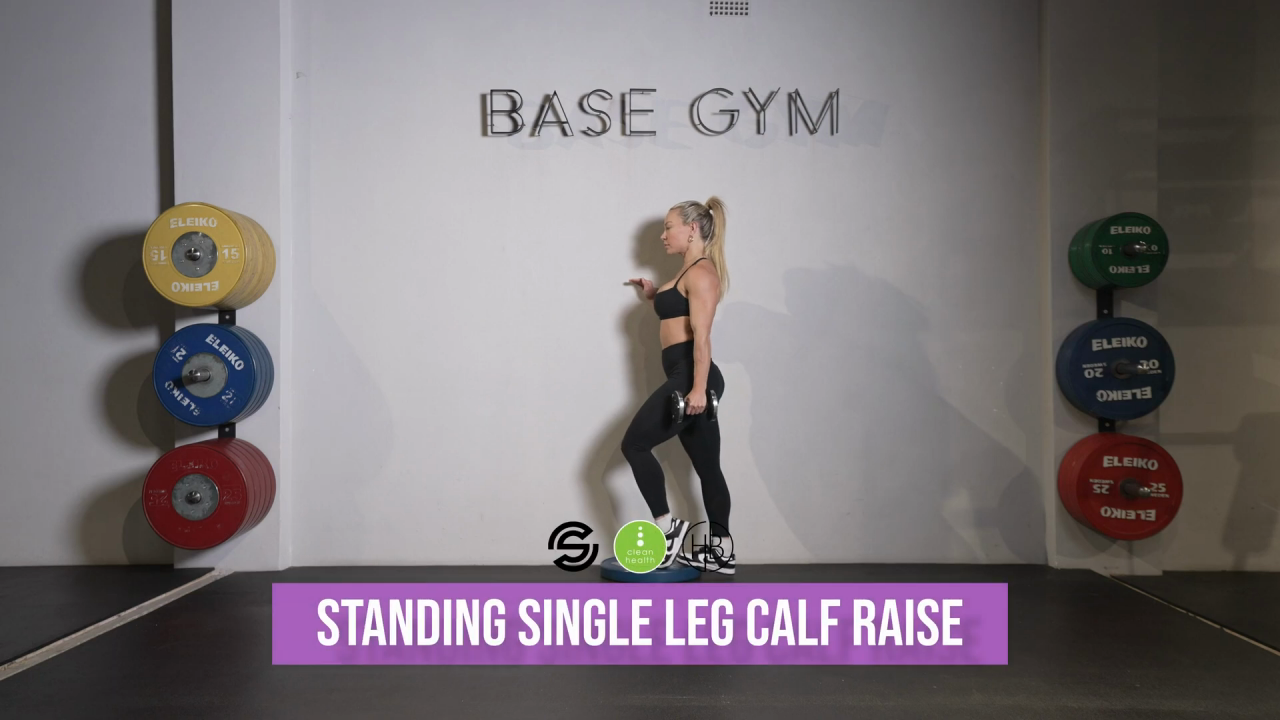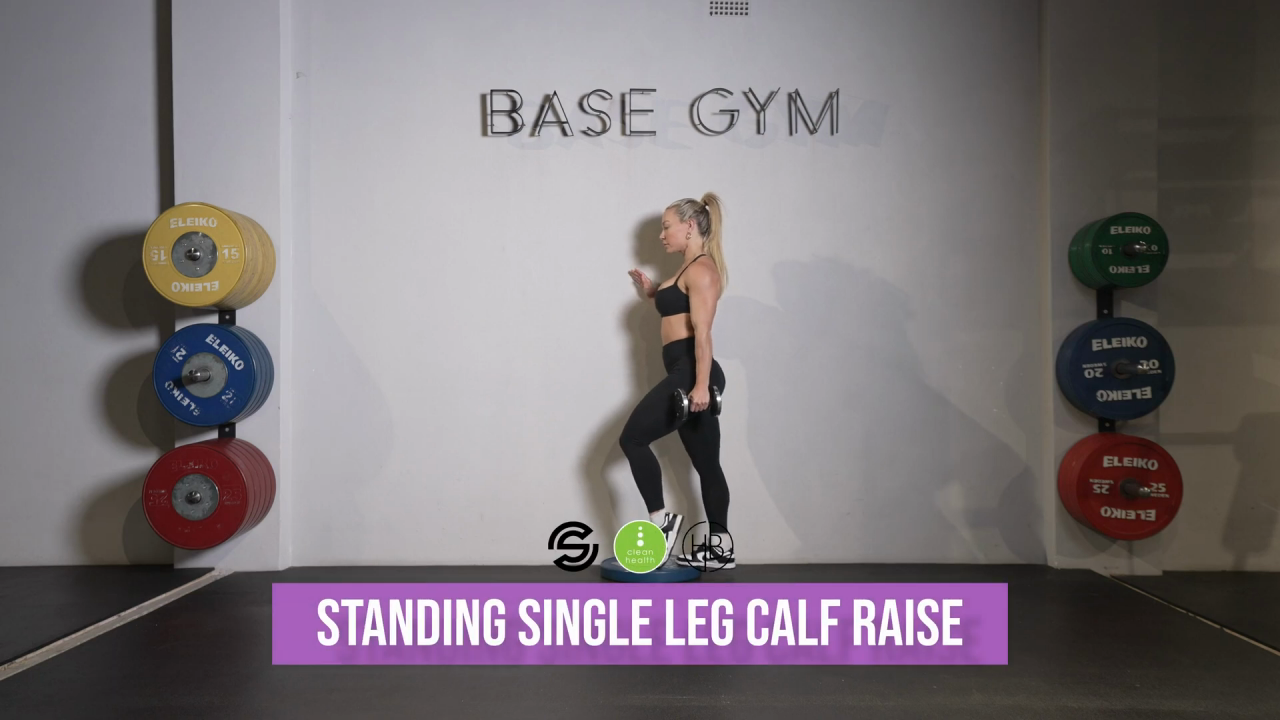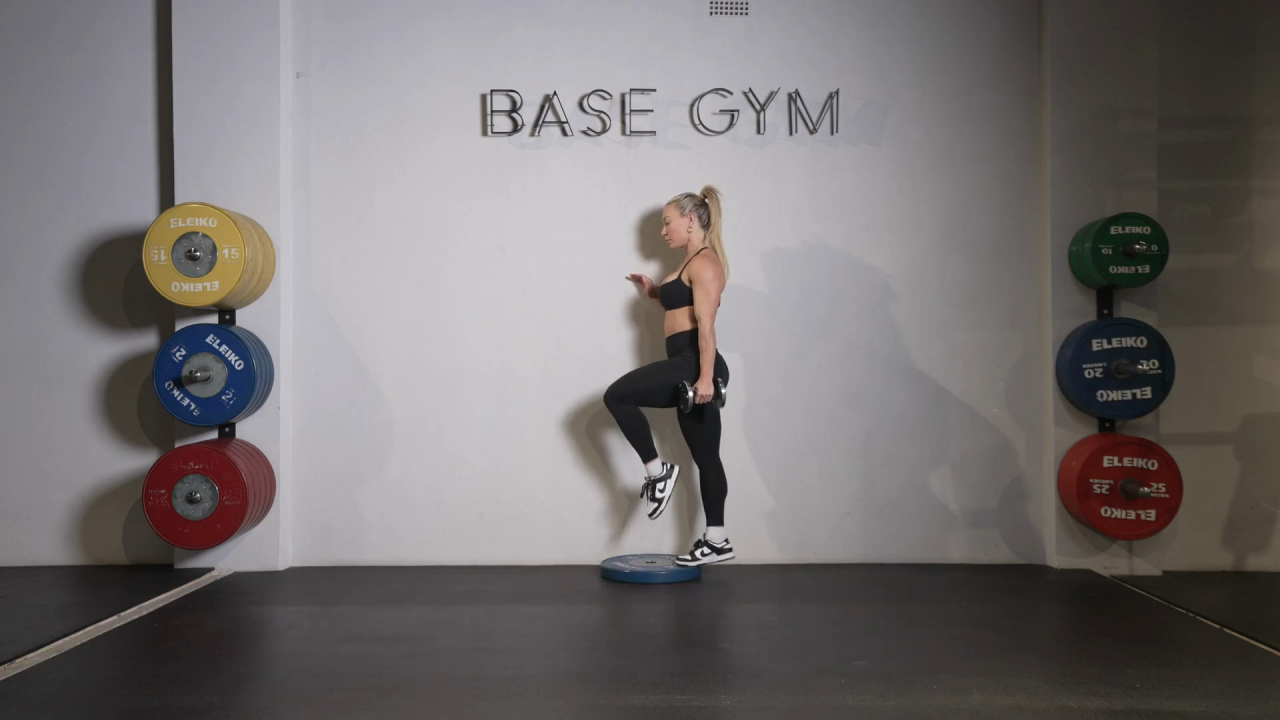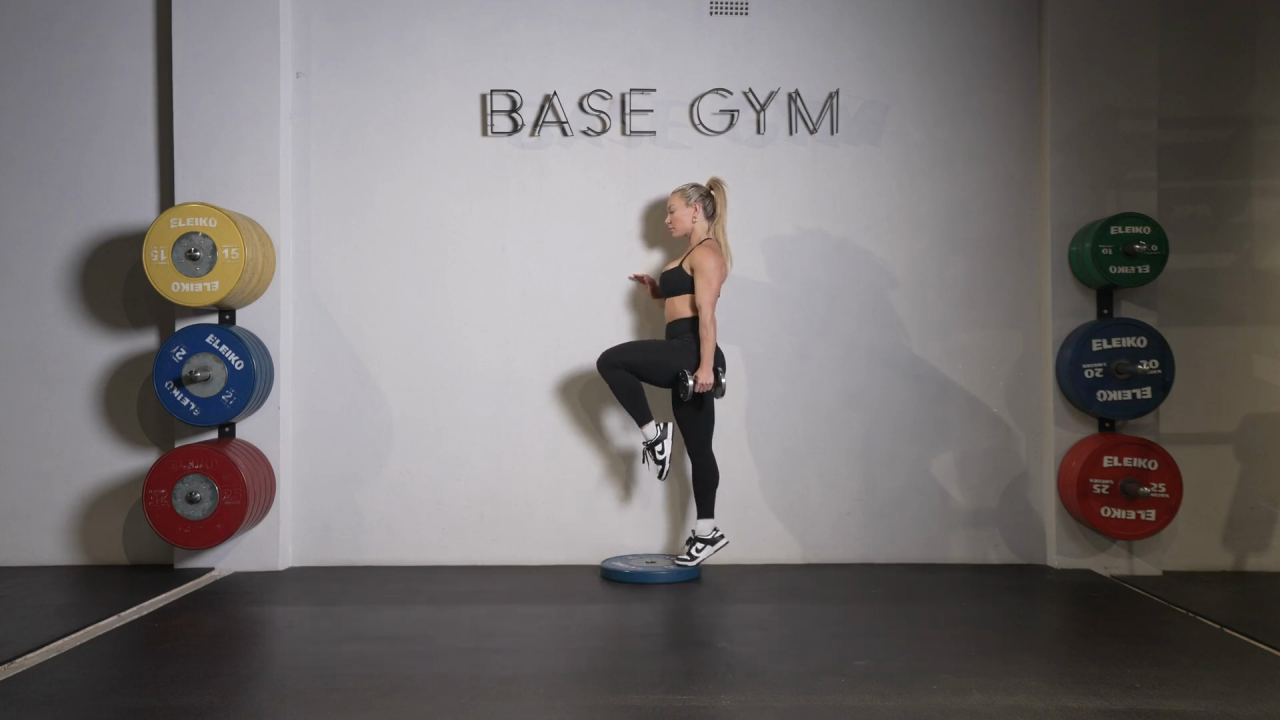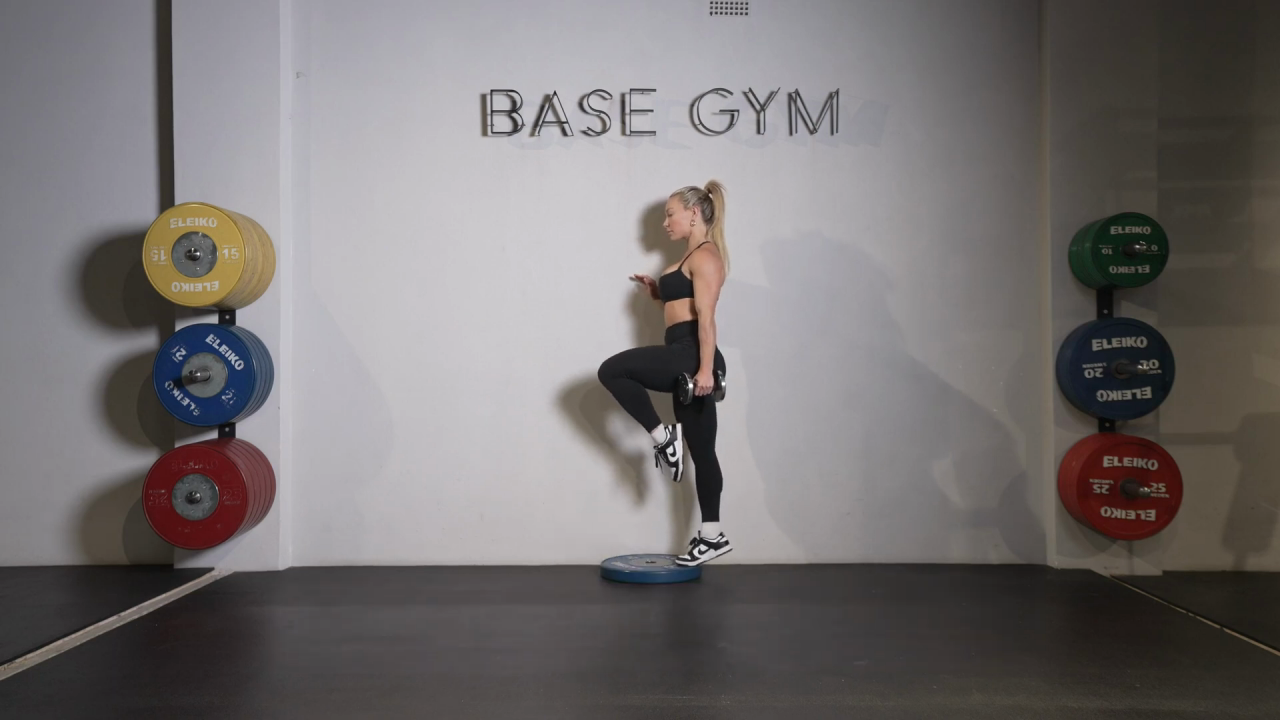
dt=1s
person 1, frame 1
left shoulder: (701, 272)
right shoulder: (691, 272)
left elbow: (701, 336)
left wrist: (698, 387)
right wrist: (656, 296)
left hip: (690, 376)
right hip: (688, 378)
left knee: (634, 444)
right knee: (707, 466)
left ankle: (668, 527)
right ankle: (720, 552)
person 1, frame 2
left shoulder: (701, 269)
right shoulder: (691, 270)
left elbow: (702, 332)
left wrist: (702, 384)
right wrist: (654, 293)
left hip: (691, 373)
right hip: (688, 375)
left knee: (633, 439)
right knee: (706, 464)
left ankle: (662, 521)
right ankle: (719, 547)
person 1, frame 3
left shoulder: (705, 262)
right shoulder: (693, 264)
left elbow: (706, 324)
left wrist: (706, 376)
right wrist: (655, 292)
left hip: (694, 364)
right hip: (688, 366)
left knee: (618, 395)
right knee: (705, 457)
left ankle: (658, 471)
right ankle: (716, 540)
person 1, frame 4
left shoulder: (706, 253)
right shoulder: (694, 254)
left elbow: (706, 314)
left wrist: (707, 366)
right wrist: (658, 292)
left hip: (690, 353)
right hip: (684, 357)
left knee: (611, 361)
right knee: (698, 447)
left ankle: (653, 433)
right ankle: (706, 532)
person 1, frame 5
left shoulder: (705, 256)
right shoulder: (693, 259)
left elbow: (706, 317)
left wrist: (706, 369)
right wrist: (658, 292)
left hip: (690, 358)
right hip: (684, 360)
left knee: (612, 370)
right knee: (701, 451)
left ankle: (663, 436)
right ankle: (712, 535)
